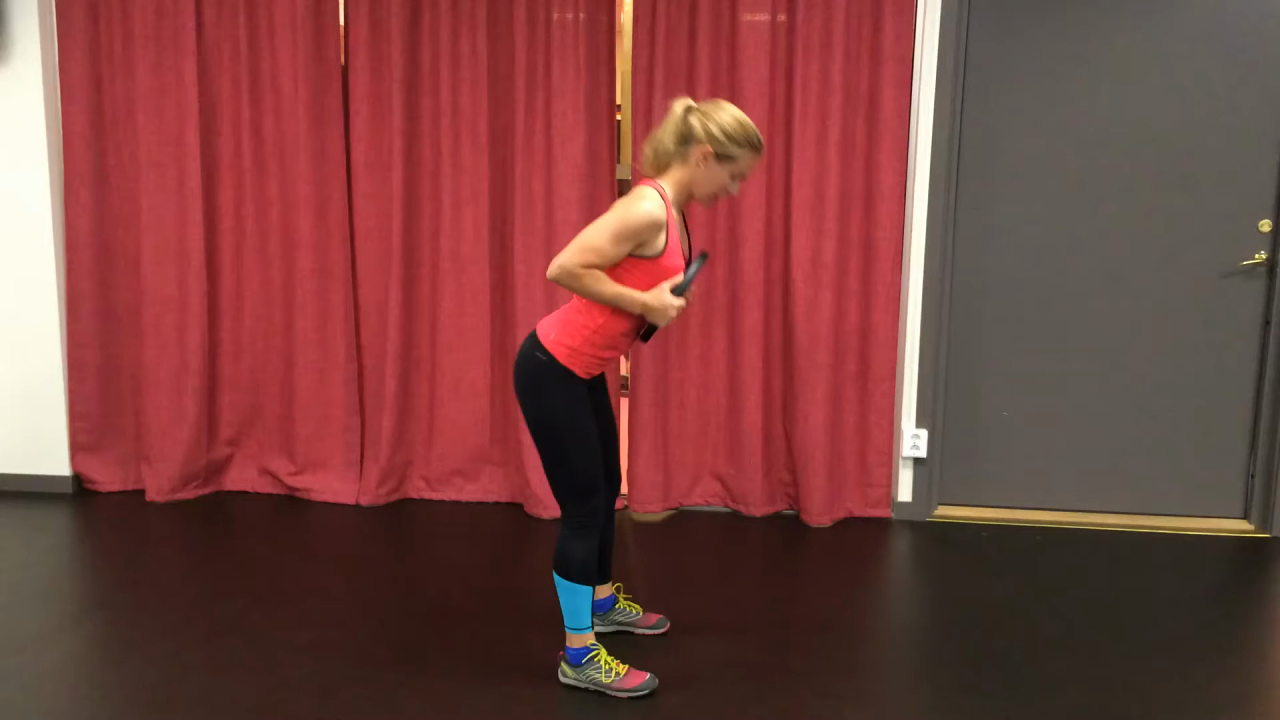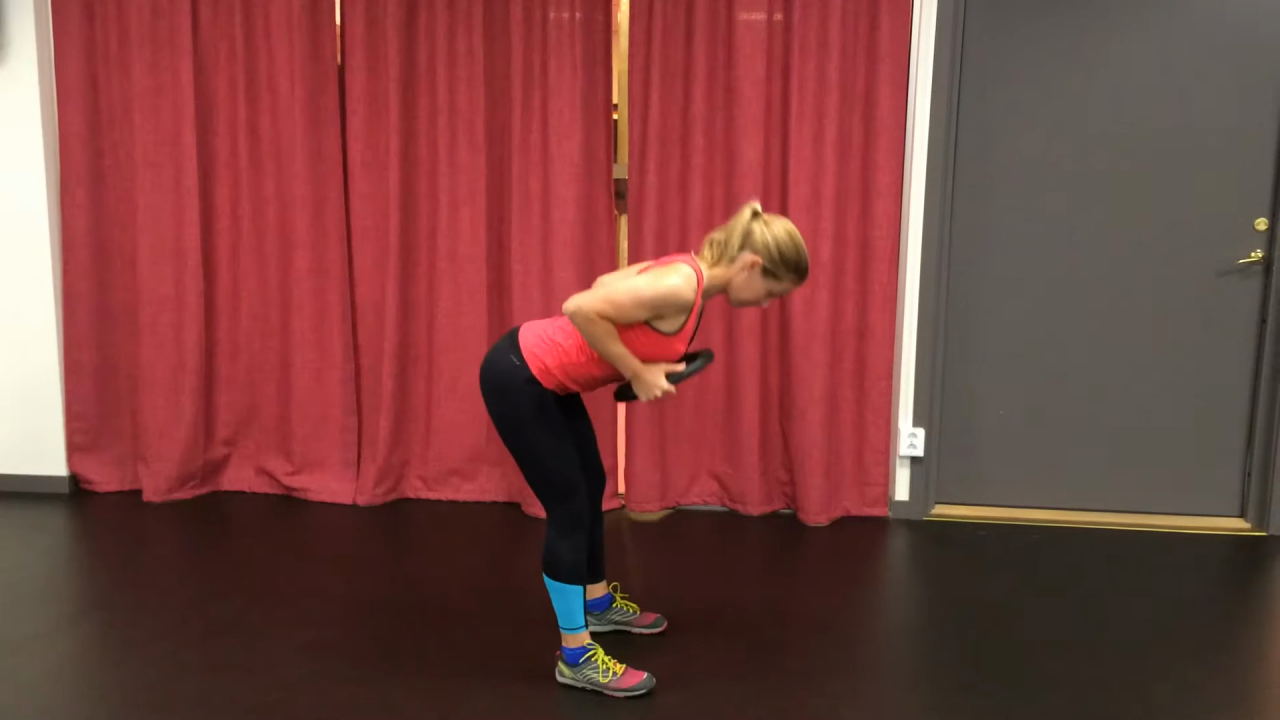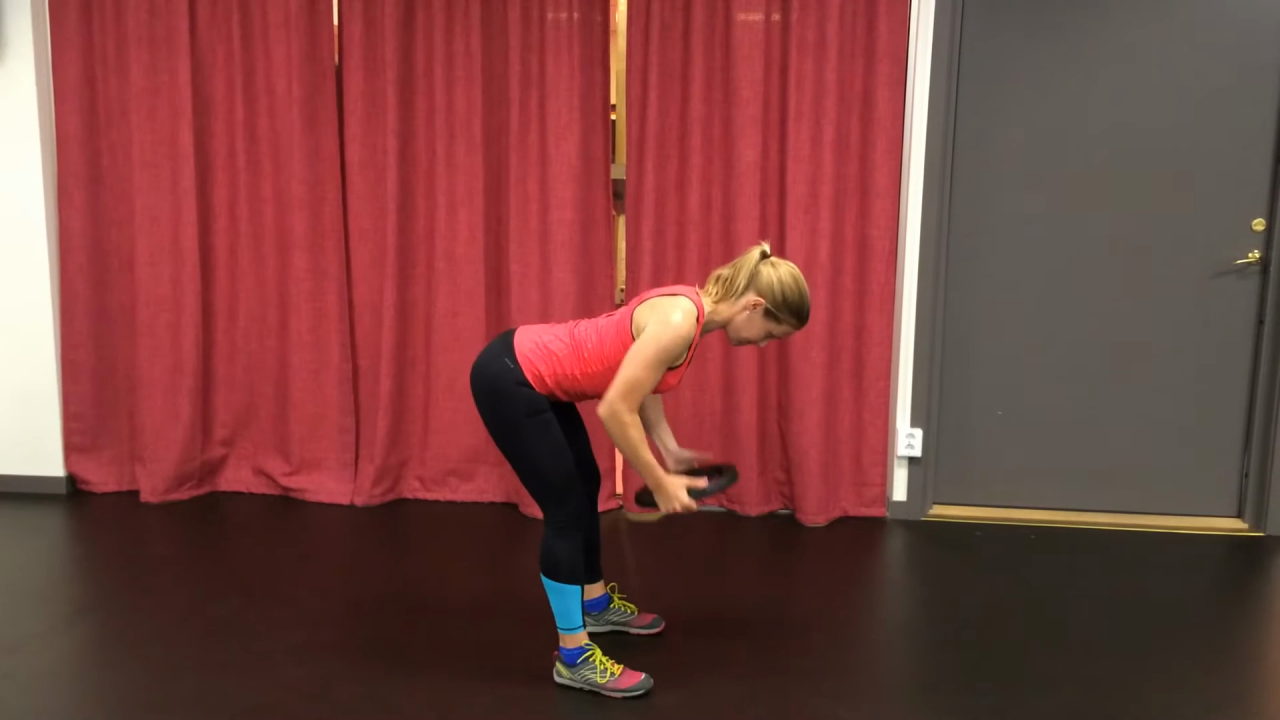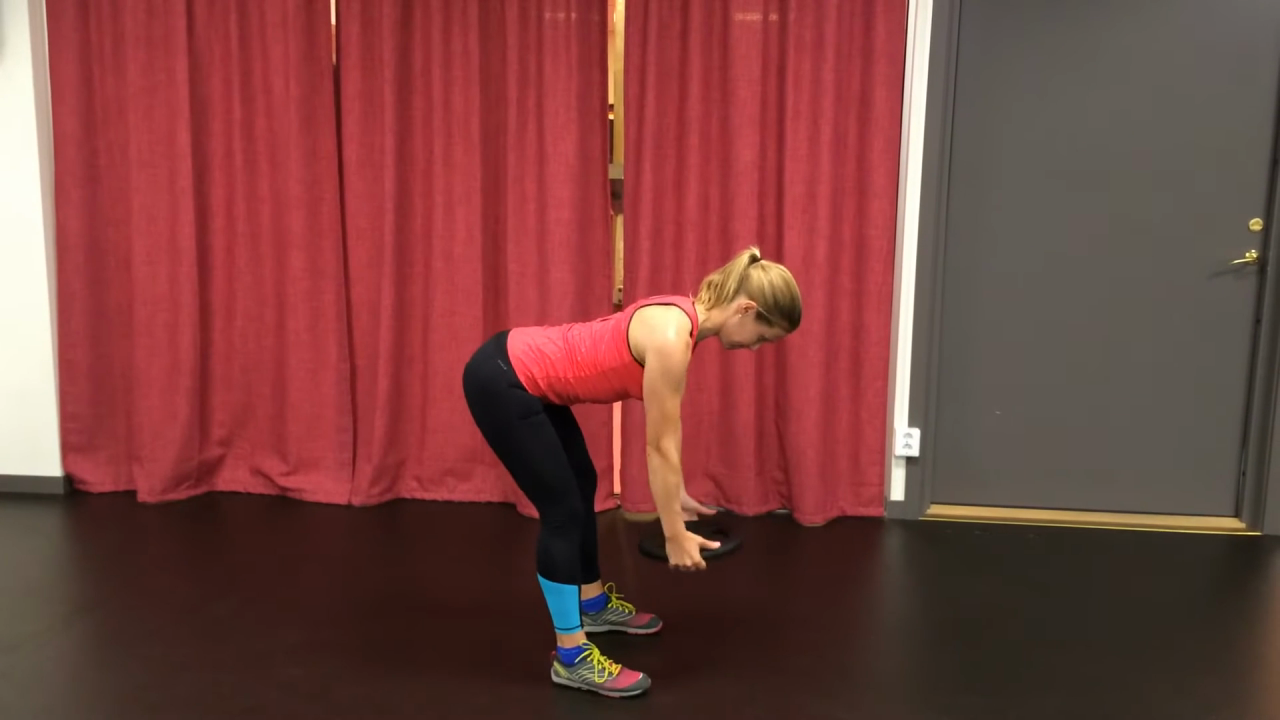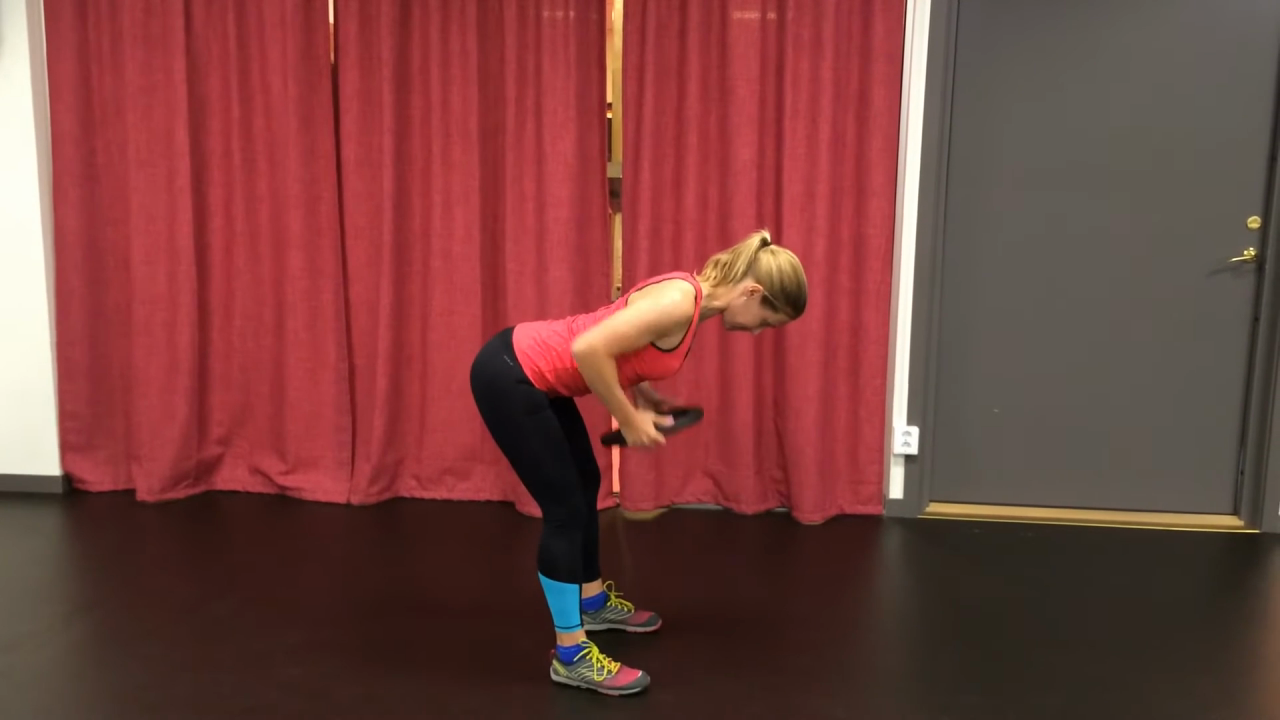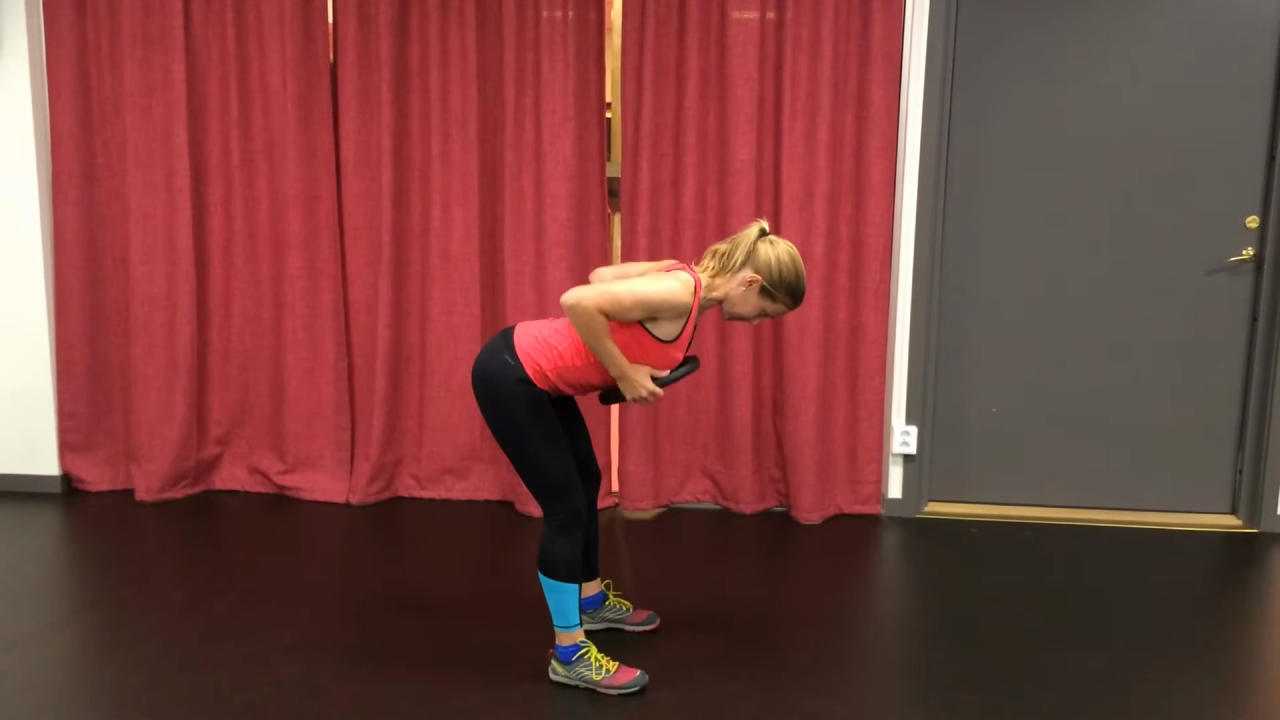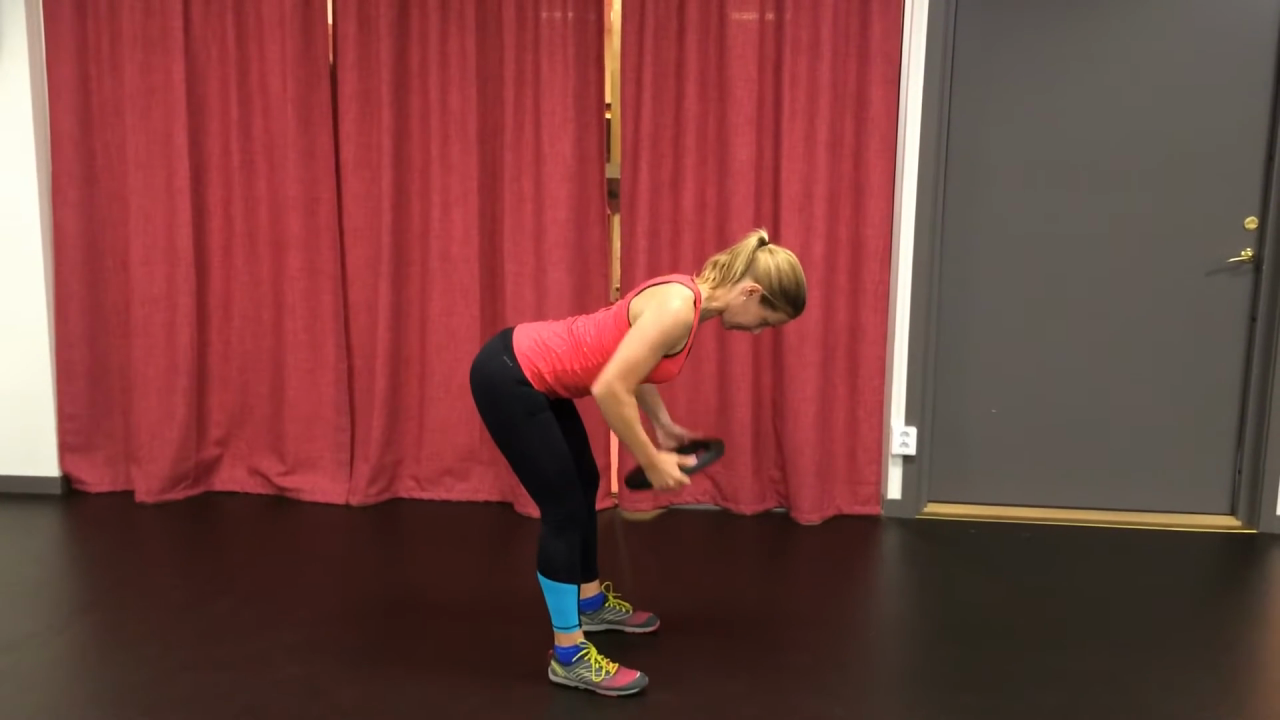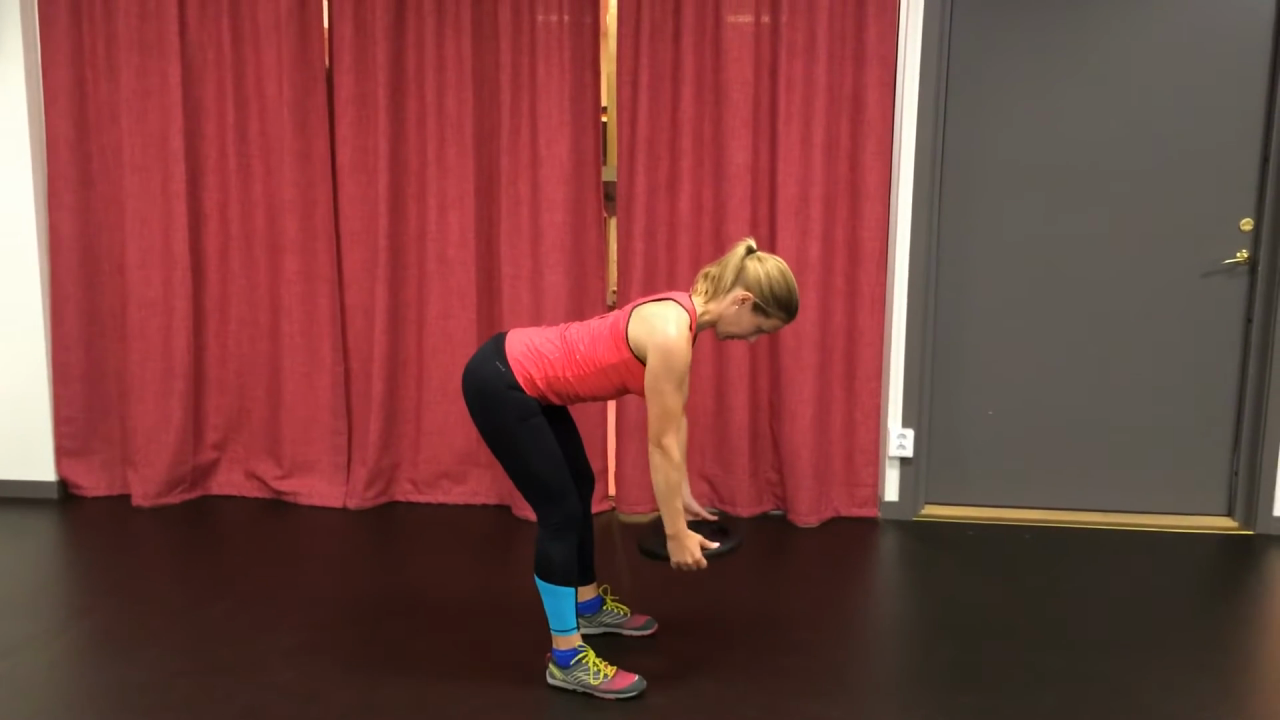
dt=0.3s
person 1, frame 1
left shoulder: (665, 202)
right shoulder: (649, 209)
right elbow: (564, 267)
left wrist: (652, 299)
right wrist: (643, 304)
left hip: (579, 369)
right hip: (555, 370)
left knee: (604, 489)
right knee: (584, 504)
left ankle: (602, 603)
right ankle: (578, 655)
person 1, frame 2
left shoulder: (687, 274)
right shoulder: (680, 288)
left elbow: (604, 286)
right elbow: (580, 307)
left wrist: (648, 364)
right wrist: (637, 374)
left hip: (547, 375)
right hip: (519, 376)
left knee: (590, 486)
right knee: (568, 507)
left ankle: (598, 602)
right ankle: (576, 656)
person 1, frame 3
left shoulder: (690, 309)
right shoulder: (678, 322)
left elbow: (647, 387)
right elbow: (615, 410)
left wrist: (670, 451)
right wrist: (660, 483)
left hip: (532, 370)
right hip: (509, 379)
left knee: (584, 485)
right knee: (566, 508)
left ankle: (597, 604)
right ankle: (573, 657)
person 1, frame 4
left shoulder: (685, 318)
right shoulder: (671, 338)
left elbow: (662, 428)
right elbow: (660, 447)
left wrist: (678, 497)
right wrist: (675, 536)
left hip: (524, 371)
right hip: (501, 380)
left knee: (581, 486)
right knee: (562, 509)
left ankle: (594, 604)
right ankle: (572, 657)
person 1, frame 5
left shoulder: (686, 292)
right shoulder: (679, 304)
right elbow: (587, 349)
left wrist: (642, 395)
right wrist: (629, 418)
left hip: (533, 370)
right hip: (509, 377)
left knee: (585, 484)
right knee: (565, 507)
left ankle: (594, 601)
right ankle: (570, 655)
person 1, frame 6
left shoulder: (684, 279)
right shoulder: (677, 293)
left elbow: (600, 276)
right elbow: (577, 300)
left wrist: (636, 360)
right wrist: (625, 374)
left hip: (534, 369)
right hip: (510, 375)
left knee: (586, 484)
right knee: (566, 507)
left ankle: (592, 601)
right ankle: (569, 654)
person 1, frame 7
left shoulder: (688, 298)
right shoulder: (678, 308)
right elbow: (609, 390)
left wrist: (663, 424)
right wrist: (653, 463)
left hip: (532, 370)
right hip: (508, 376)
left knee: (583, 484)
right knee: (564, 507)
left ankle: (592, 603)
right ankle: (568, 655)
person 1, frame 8
left shoulder: (682, 313)
right shoulder: (672, 333)
left elbow: (670, 425)
right elbow: (661, 444)
left wrist: (682, 496)
right wrist: (677, 534)
left hip: (524, 374)
right hip: (500, 381)
left knee: (579, 488)
right knee: (560, 511)
left ankle: (589, 606)
right ankle: (567, 659)
